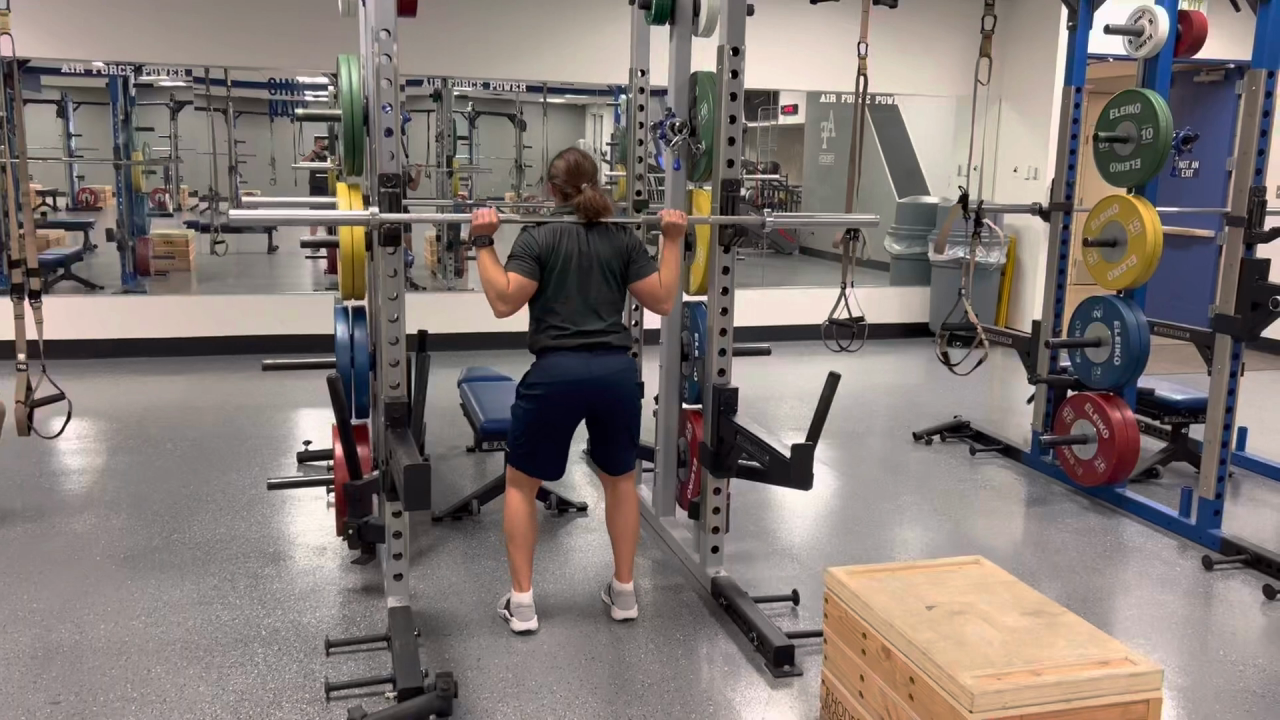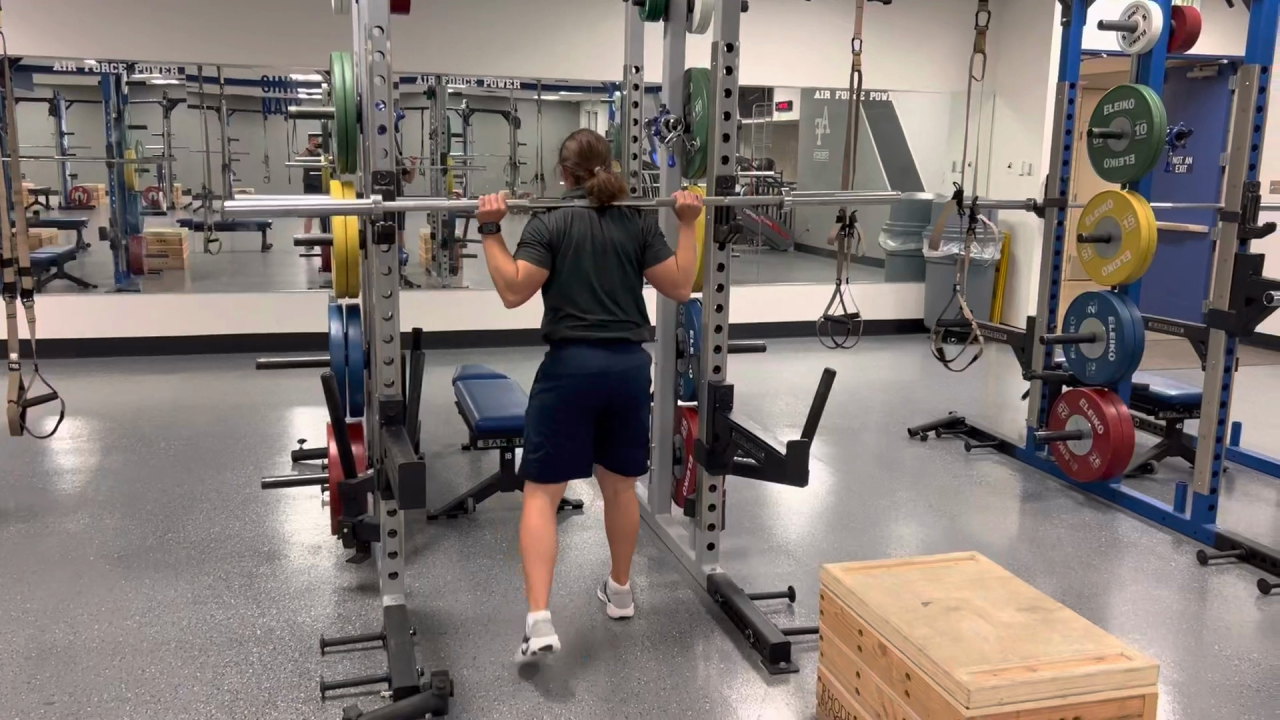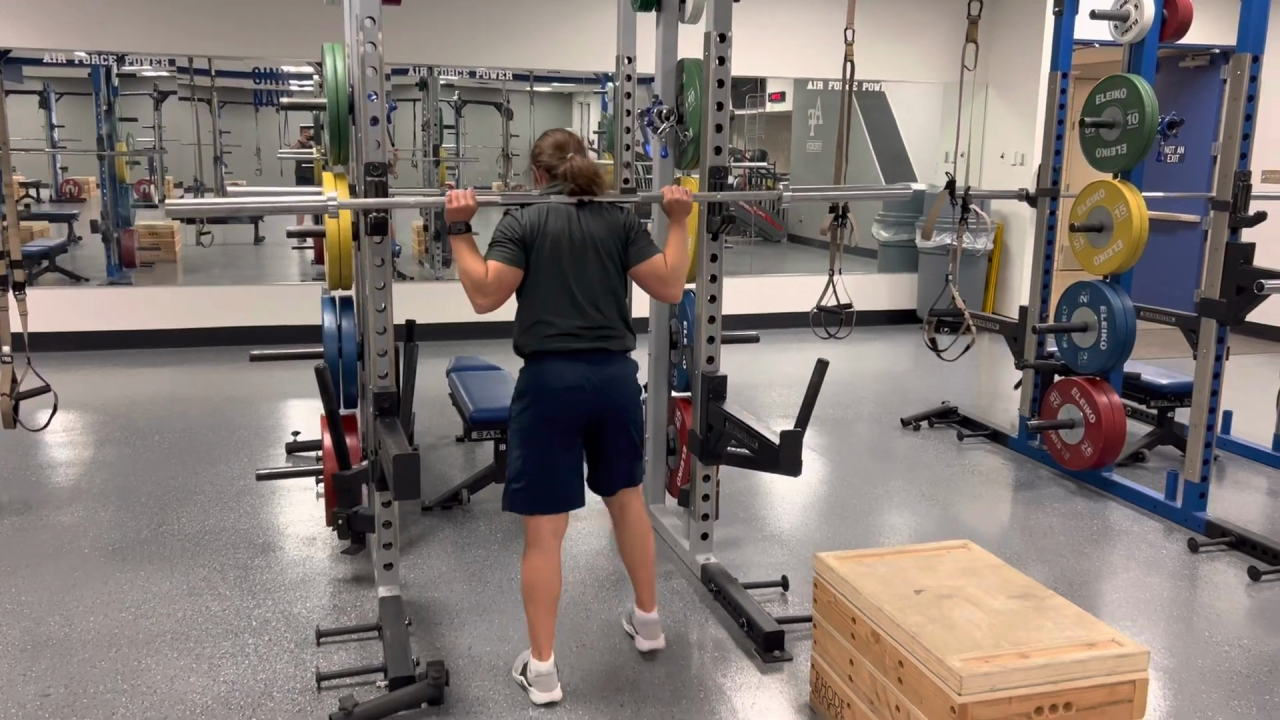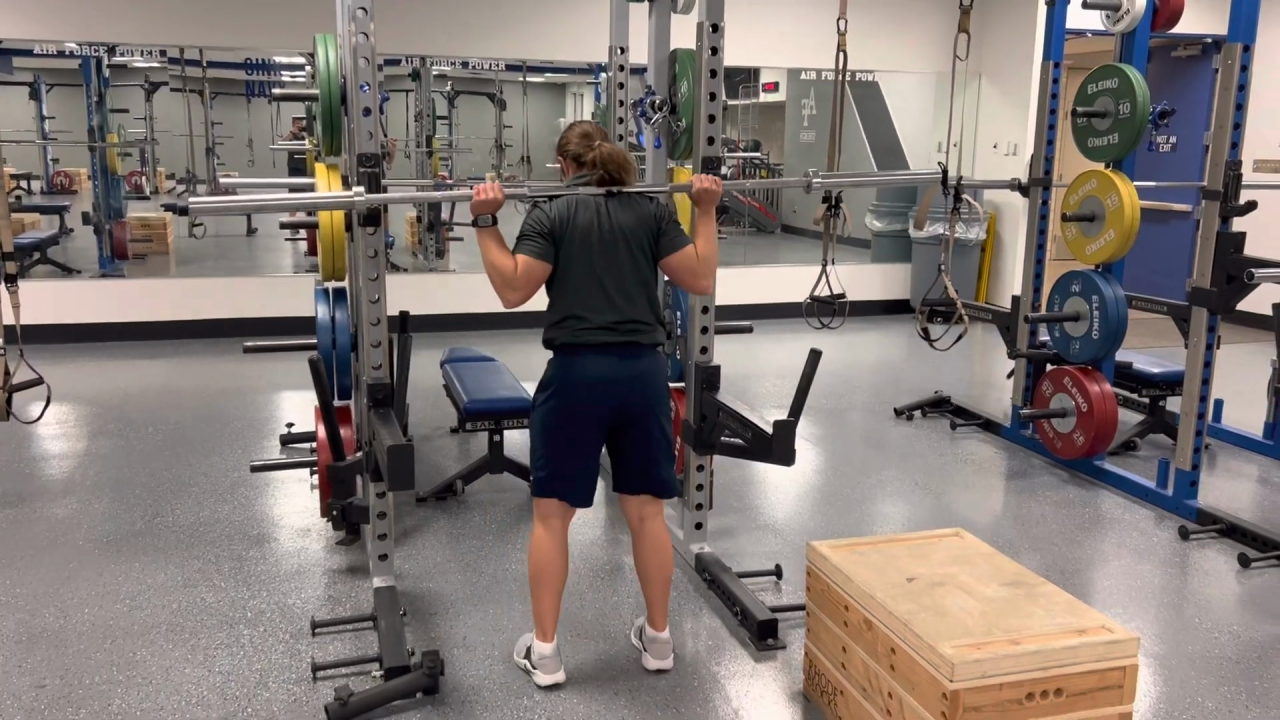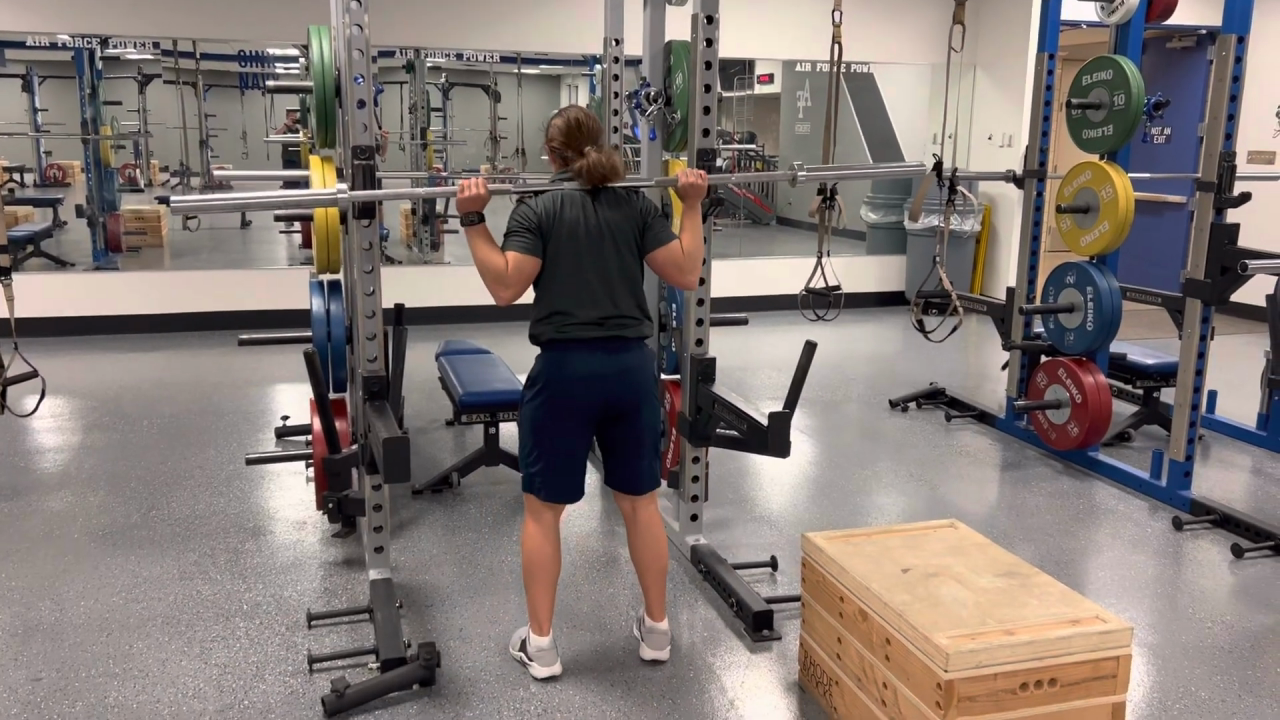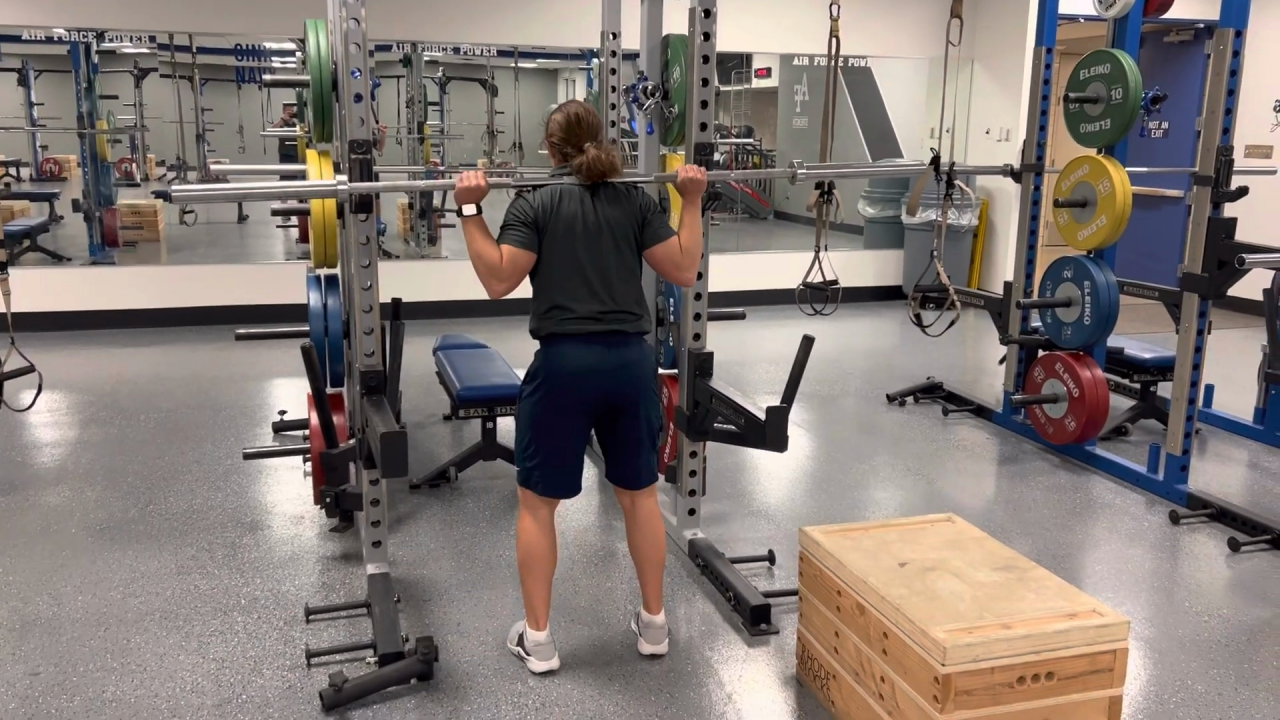
dt=0.5s
person 1, frame 1
left shoulder: (538, 238)
right shoulder: (623, 239)
left elbow: (504, 302)
right elbow: (663, 301)
left wrist: (483, 243)
right wrist: (673, 242)
left hip: (556, 375)
right hip: (616, 373)
left knee: (520, 485)
right knee: (621, 481)
left ankle: (522, 600)
right ankle: (623, 591)
person 1, frame 2
left shoulder: (550, 223)
right shoulder: (638, 223)
left elbow: (513, 291)
right elbow: (680, 286)
left wrist: (490, 230)
right wrist: (688, 226)
left hip: (571, 367)
right hip: (629, 366)
left knee: (542, 492)
right knee: (621, 486)
left ankle: (539, 620)
right ankle: (619, 591)
person 1, frame 3
left shoulder: (522, 221)
right shoulder: (620, 220)
left elbow: (484, 294)
right elbow: (670, 288)
left wrist: (459, 229)
right wrist: (678, 222)
left hip: (550, 382)
right hip: (615, 377)
left knee: (544, 530)
right knee: (626, 497)
left ankle: (542, 667)
right ankle: (647, 619)
person 1, frame 4
left shoulder: (551, 213)
right shoulder: (652, 211)
left elbow: (513, 289)
right elbow: (701, 279)
left wrist: (485, 221)
right wrist: (706, 212)
left hip: (576, 375)
right hip: (643, 372)
left knee: (552, 512)
right knee: (646, 510)
left ankle: (545, 650)
right ankle: (658, 637)
person 1, frame 5
left shoulder: (537, 209)
right shoulder: (636, 205)
left elbow: (505, 287)
right elbow: (686, 273)
left wrist: (472, 219)
right wrist: (692, 206)
left hip: (564, 371)
right hip: (631, 367)
left knee: (542, 509)
right knee: (640, 501)
left ankle: (541, 643)
right ankle: (657, 628)
person 1, frame 6
left shoulder: (535, 204)
right shoulder: (637, 201)
left elbow: (498, 280)
right elbow: (684, 270)
left wrist: (470, 209)
right wrist: (692, 201)
left hip: (564, 365)
right hip: (631, 361)
left knee: (537, 501)
right knee: (640, 493)
left ankle: (538, 637)
right ankle: (654, 622)
